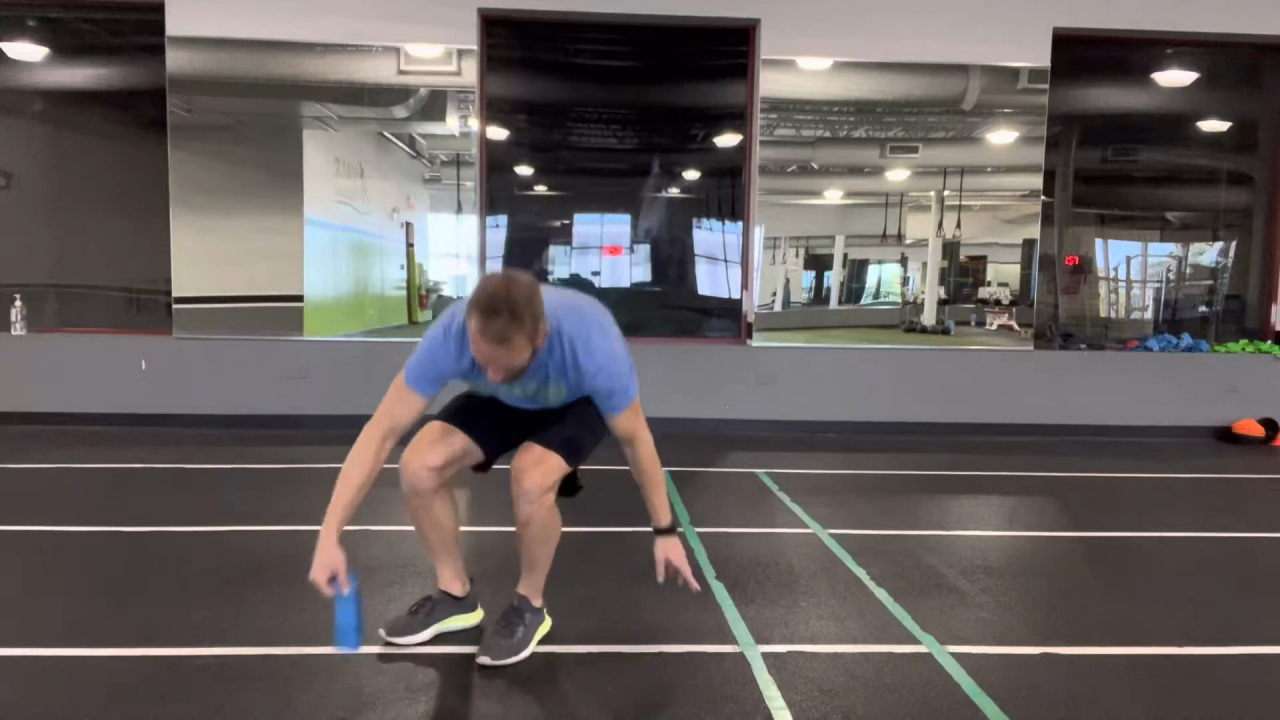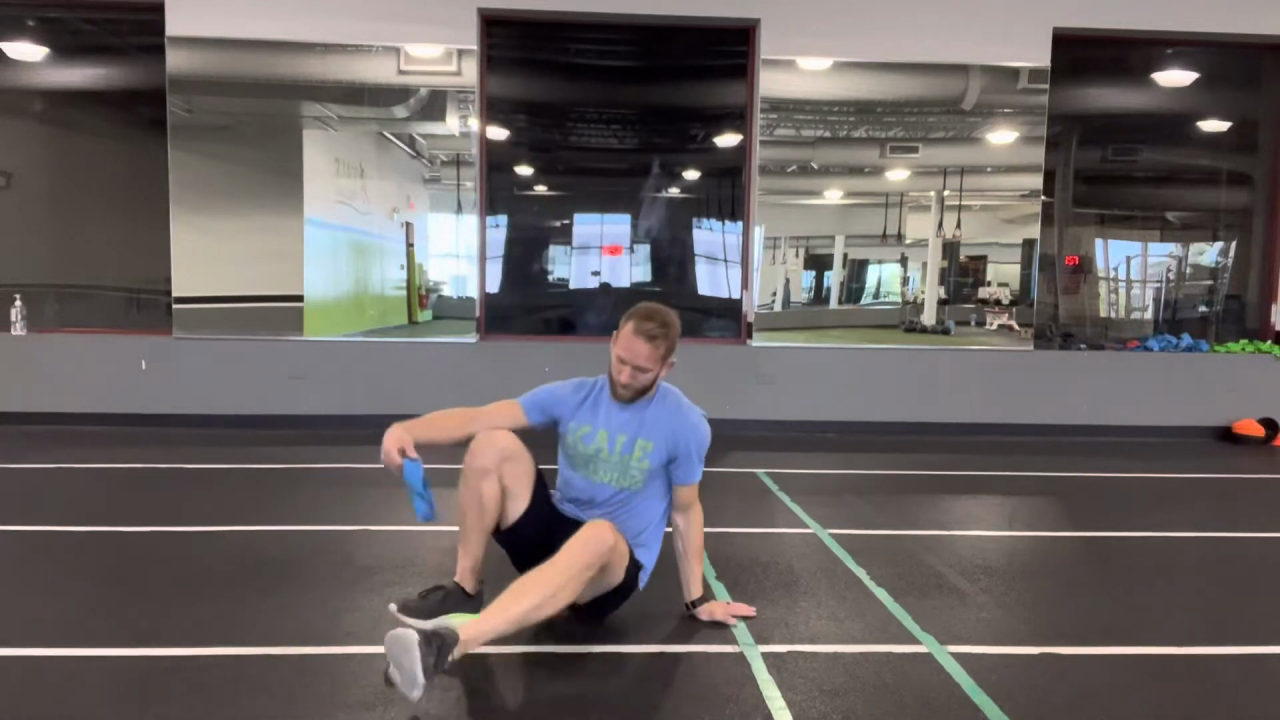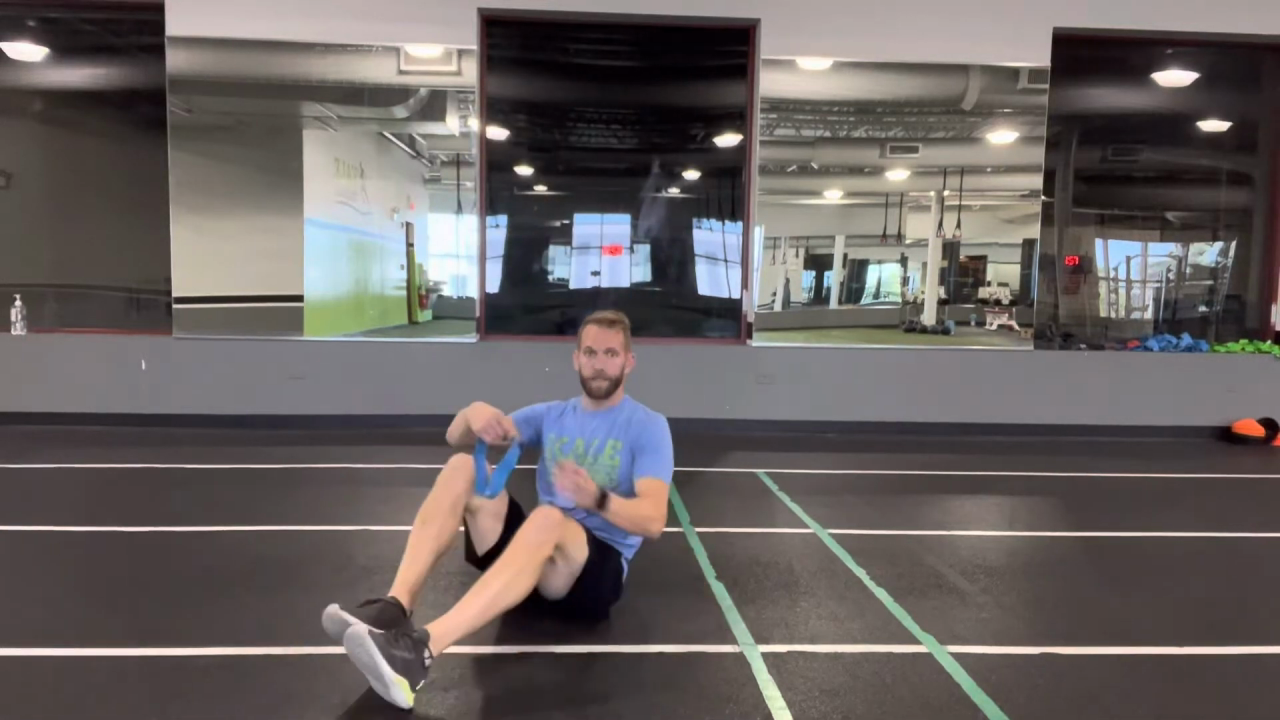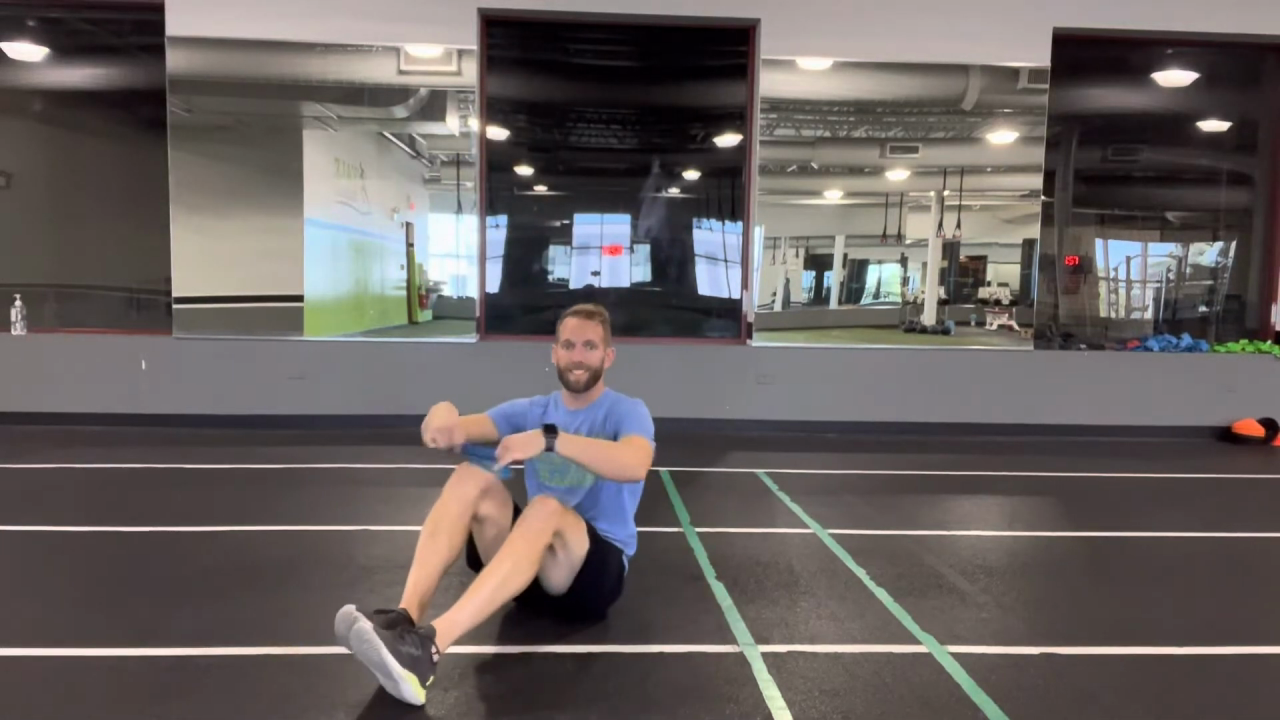
dt=0.7s
person 1, frame 1
left shoulder: (591, 346)
right shoulder: (453, 334)
left elbow: (633, 437)
right elbow: (382, 430)
left wrist: (664, 531)
right wrist: (330, 535)
left hip: (577, 404)
right hip: (502, 402)
left knee: (530, 476)
right knee: (420, 466)
left ankle: (530, 605)
right ankle: (455, 595)
person 1, frame 2
left shoulder: (687, 424)
right shoulder: (572, 396)
left elbow: (685, 511)
right elbow: (474, 419)
left wrist: (696, 599)
right wrist: (408, 429)
left hip: (616, 565)
right hip: (550, 534)
left knee: (596, 538)
right knee: (494, 446)
left ankle: (446, 643)
right ankle: (464, 594)
person 1, frame 3
left shoulder: (648, 427)
right shoulder: (550, 415)
left elbow: (652, 518)
right elbow: (455, 437)
left wrist: (596, 498)
right wrist: (474, 414)
left hip: (596, 567)
right hip: (530, 552)
left knee: (547, 518)
right knee: (463, 468)
left ankle: (421, 650)
right ankle: (395, 607)
person 1, frame 4
left shoulder: (627, 412)
right shoulder: (531, 410)
left elbow: (635, 466)
right elbow: (459, 431)
left wrist: (550, 439)
right wrist: (443, 415)
left hip: (595, 568)
right hip: (531, 560)
left knee: (546, 508)
right knee: (471, 477)
left ankle: (426, 646)
right ankle: (406, 617)
